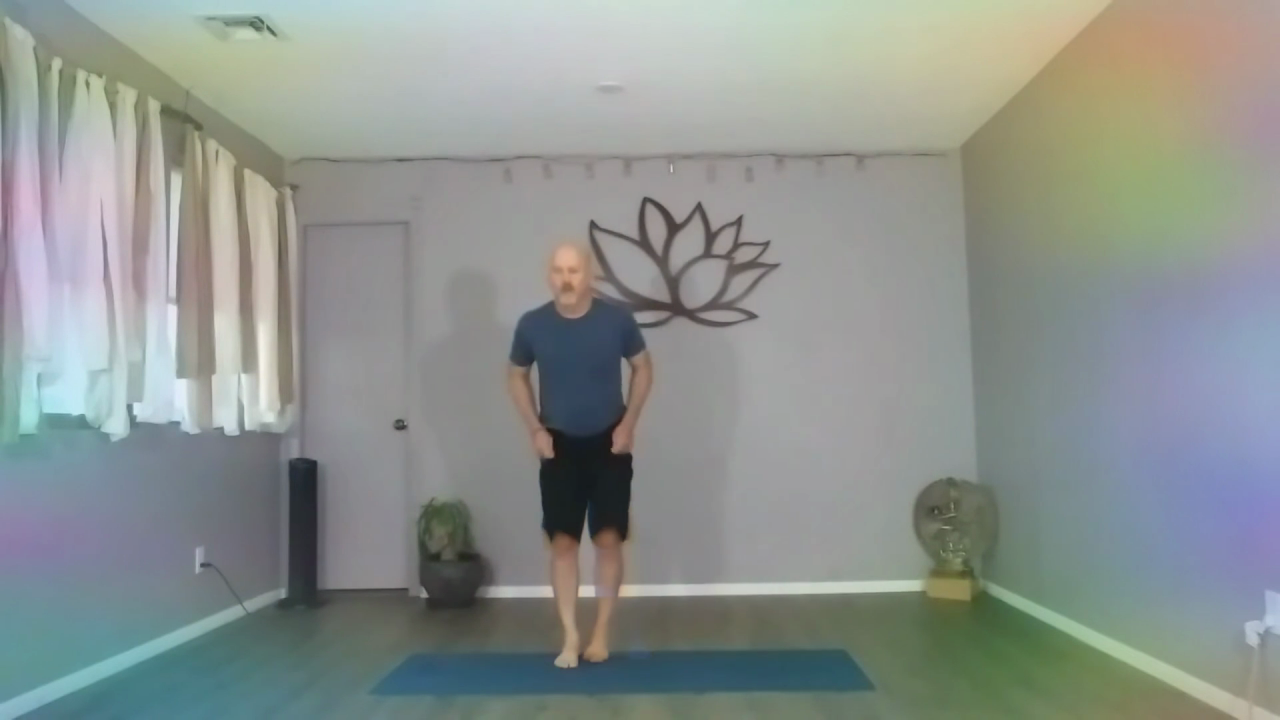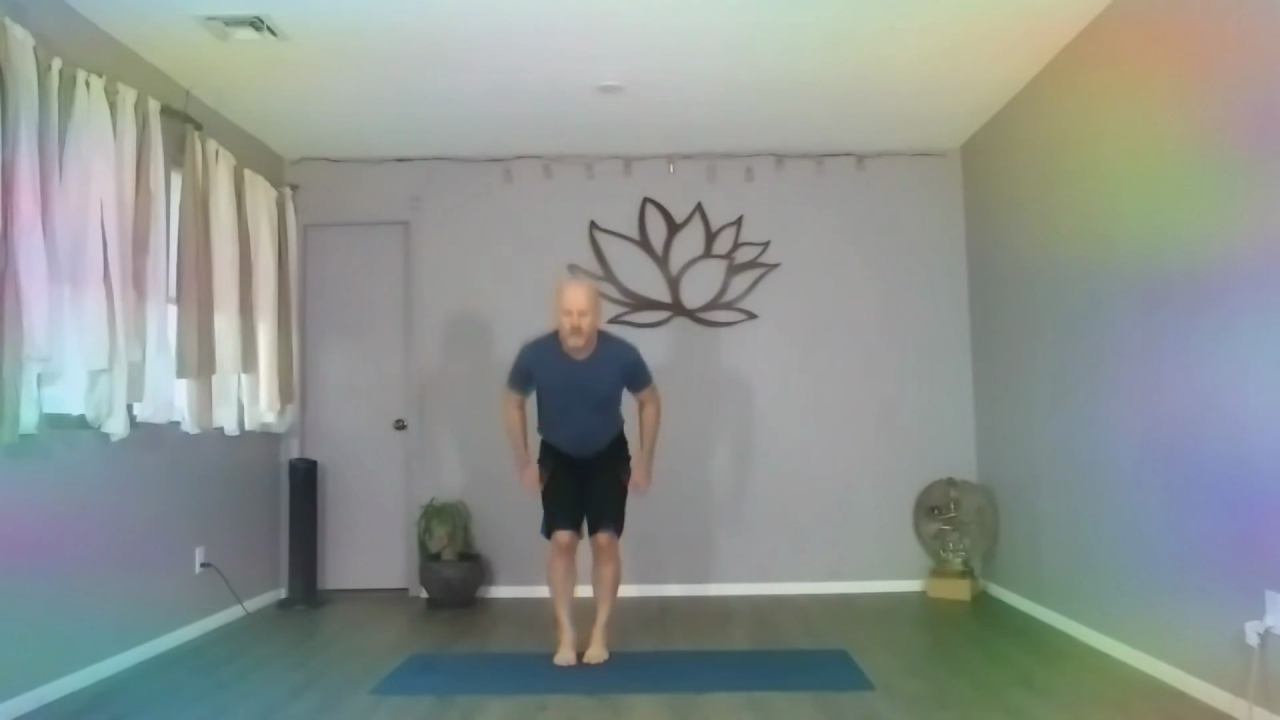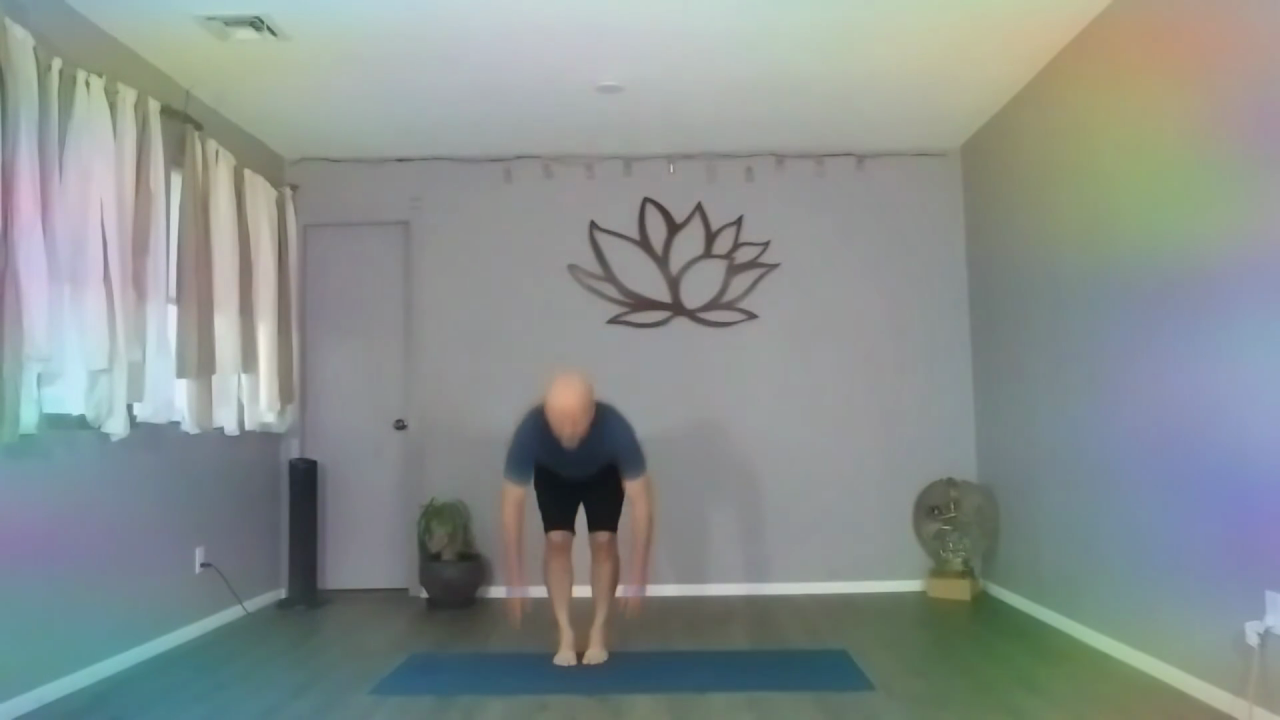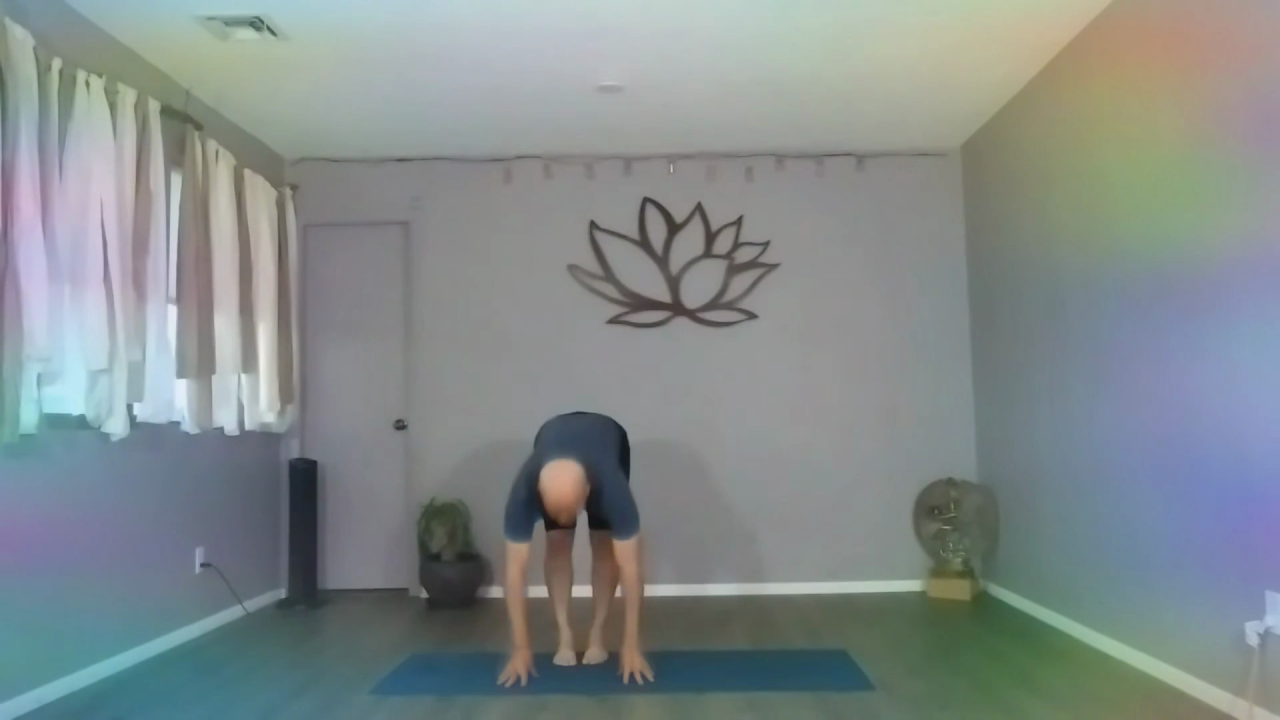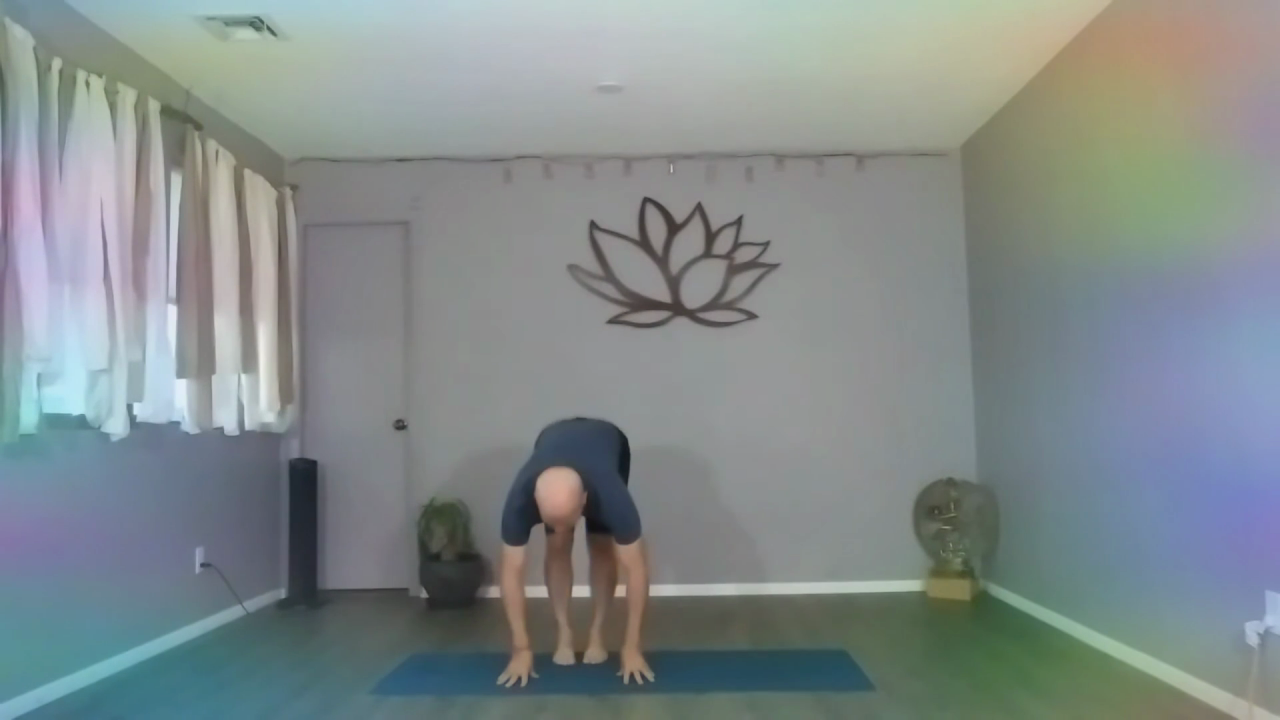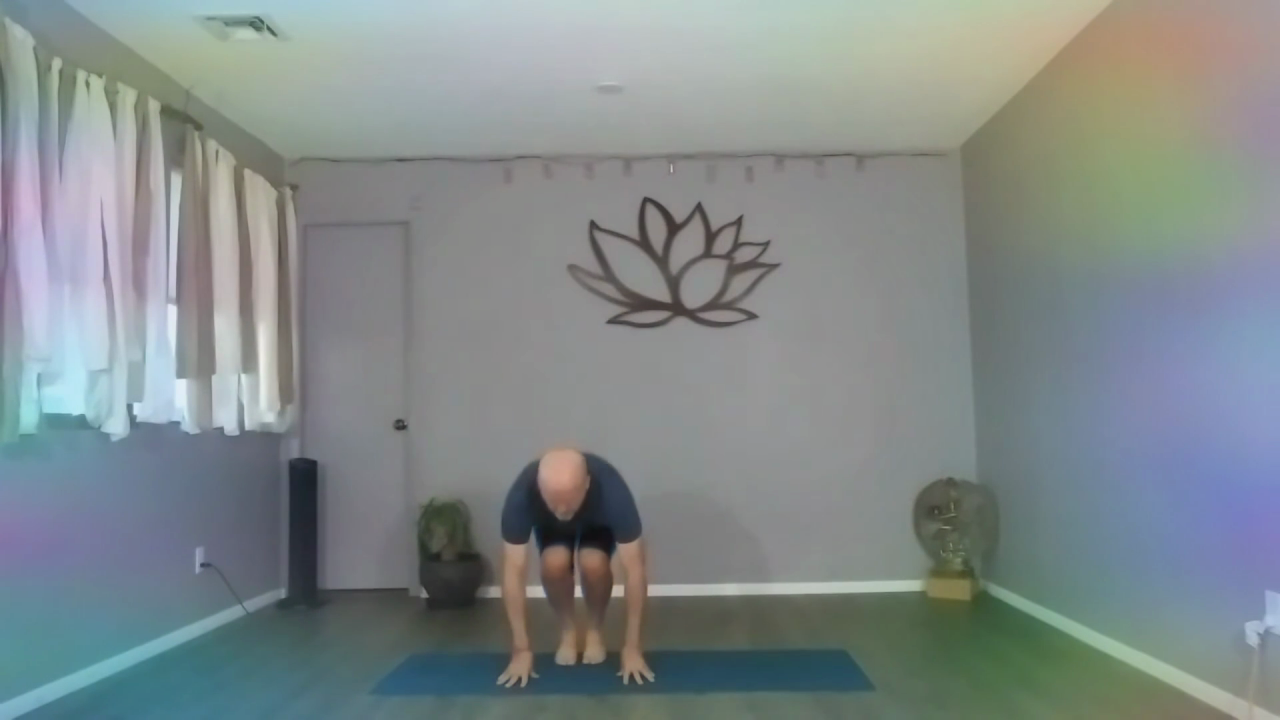
dt=0.4s
person 1, frame 1
left shoulder: (617, 319)
right shoulder: (532, 325)
left elbow: (643, 369)
right elbow: (517, 376)
left wrist: (629, 422)
right wrist: (534, 428)
left hip: (609, 444)
right hip: (559, 447)
left knee: (608, 539)
right knee: (562, 541)
left ankle: (602, 631)
right ankle: (570, 637)
person 1, frame 2
left shoulder: (622, 355)
right shoulder: (534, 355)
left elbow: (649, 403)
right elbow: (513, 403)
left wrist: (644, 462)
right wrist: (523, 462)
left hip: (608, 457)
right hip: (557, 459)
left knee: (605, 541)
right knee: (562, 541)
left ankle: (599, 634)
right ankle: (565, 635)
person 1, frame 3
left shoulder: (615, 429)
right shoulder: (530, 431)
left elbow: (641, 502)
right elbow: (512, 505)
left wrist: (637, 579)
right wrist: (515, 583)
left hip: (603, 475)
right hip: (551, 474)
left knee: (603, 540)
right knee: (557, 540)
left ankle: (598, 632)
right ankle: (565, 634)
person 1, frame 4
left shoulder: (611, 488)
right shoulder: (525, 493)
left elbow: (629, 566)
right elbow: (516, 569)
left wrist: (631, 645)
right wrist: (520, 647)
left knee: (604, 544)
right knee: (557, 544)
left ankle: (597, 634)
right ankle: (564, 635)
person 1, frame 5
left shoulder: (611, 496)
right shoulder: (521, 499)
left elbow: (635, 568)
right elbow: (512, 572)
left wrist: (632, 647)
right wrist: (521, 649)
left knee: (601, 546)
right knee: (557, 545)
left ankle: (596, 633)
right ankle: (564, 633)
person 1, frame 6
left shoulder: (612, 492)
right shoulder: (522, 495)
left elbow: (635, 570)
right elbow: (513, 573)
left wrist: (632, 648)
right wrist: (521, 650)
left hip: (598, 525)
right hip: (550, 527)
left knee: (593, 563)
right knee: (555, 563)
left ankle: (594, 629)
right ankle: (568, 629)
